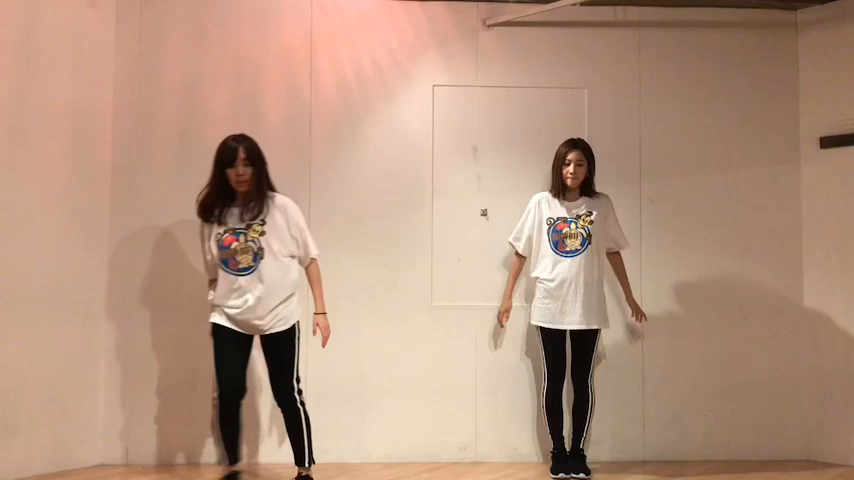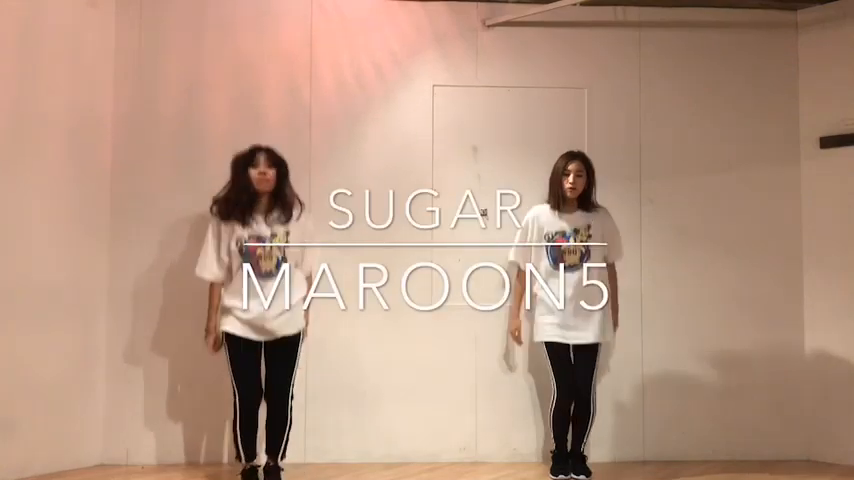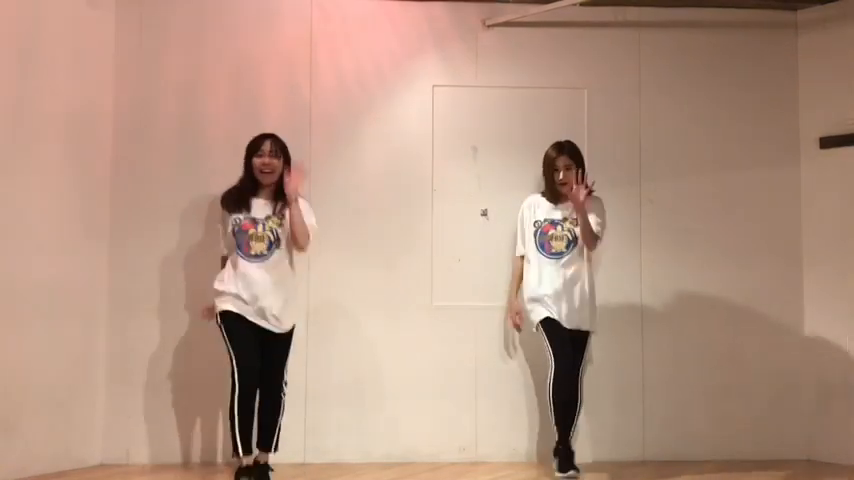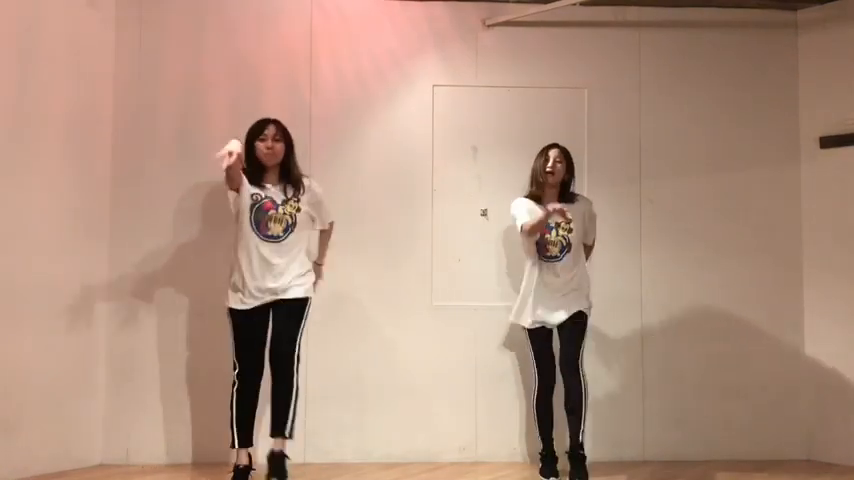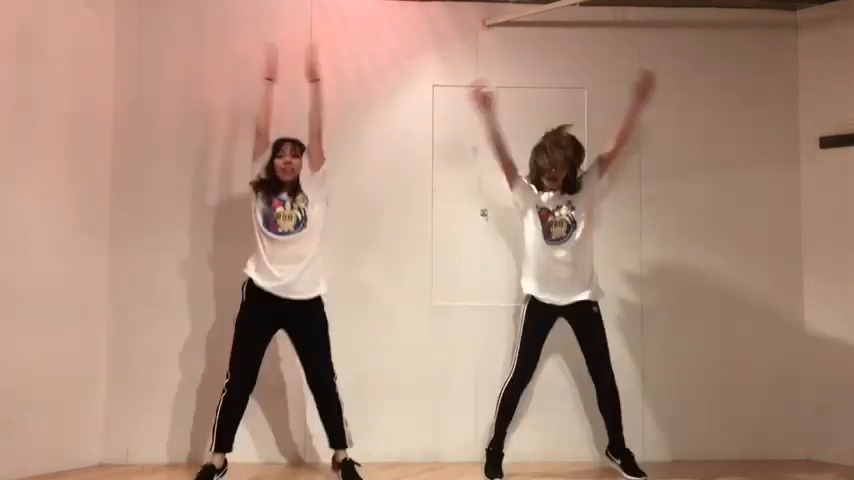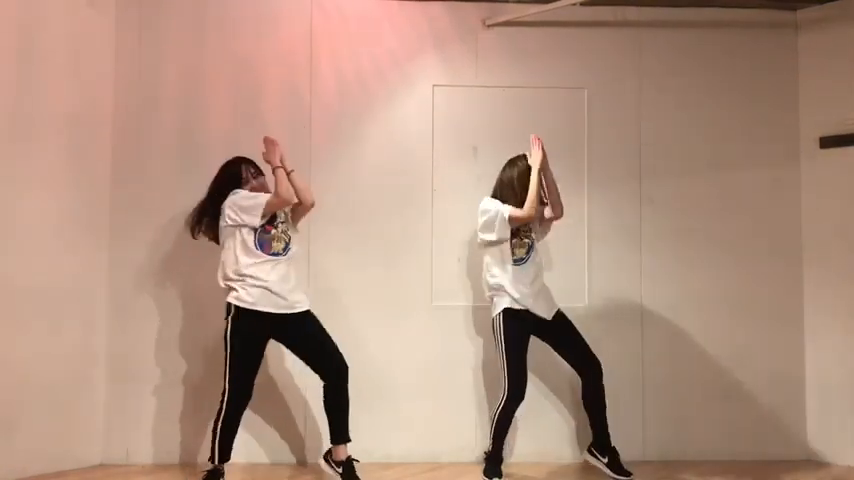
dt=0.7s
person 1, frame 1
left shoulder: (280, 207)
right shoulder: (212, 213)
left elbow: (309, 259)
right elbow: (213, 272)
left wrist: (320, 310)
right wrist: (218, 307)
left hip: (278, 316)
right hip: (228, 318)
left knee: (288, 395)
right knee: (228, 394)
person 1, frame 2
left shoulder: (295, 214)
right shoulder: (225, 216)
left elbow: (306, 270)
right elbow: (216, 275)
left wrist: (304, 311)
right wrist: (213, 323)
left hip: (286, 324)
right hip: (240, 324)
left knee: (280, 396)
right knee: (247, 398)
person 1, frame 3
left shoulder: (294, 205)
right shoulder: (233, 203)
left elbow: (302, 243)
left wrist: (293, 196)
right wrist: (217, 295)
left hip: (277, 309)
right hip: (236, 305)
left knee: (273, 386)
right knee: (245, 376)
person 1, frame 4
left shoulder: (306, 189)
right shoulder: (244, 183)
left elbow: (325, 224)
right elbow: (231, 180)
left wrist: (319, 261)
right wrist: (235, 158)
left hip: (292, 289)
right hip: (246, 293)
left knee: (284, 355)
right knee: (246, 372)
left ankle: (278, 449)
person 1, frame 5
left shoulder: (313, 188)
right shoulder: (262, 189)
left elbow: (316, 134)
right elbow: (261, 133)
left wrist: (315, 82)
right wrist: (269, 81)
left hip: (305, 299)
right hip: (260, 295)
left knee: (323, 380)
right knee: (239, 381)
person 1, frame 6
left shoulder: (279, 215)
right shoulder: (234, 204)
left elbow: (307, 201)
right elbow: (285, 197)
left wrist: (282, 163)
right wrist: (276, 163)
left hip: (292, 307)
right hip: (248, 309)
left knee: (337, 370)
right knee: (237, 392)
person 2, frame 1
left shoulder: (601, 204)
right shoulder: (540, 203)
left elbow: (613, 253)
right elbow: (521, 252)
left wrist: (630, 299)
right wrist: (507, 296)
left hip: (588, 307)
right hip: (549, 307)
left knee: (582, 381)
right knee: (554, 380)
left ankle: (577, 452)
right ankle: (558, 452)
person 2, frame 2
left shoulder: (600, 216)
right shoulder: (537, 216)
left elbow: (609, 264)
right elbow: (523, 267)
left wrist: (614, 308)
right wrist: (515, 314)
left hip: (589, 319)
right hip: (551, 320)
left knee: (585, 391)
right knee: (564, 390)
person 2, frame 3
left shoulder: (591, 204)
right shoulder: (531, 206)
left elbow: (592, 244)
right elbow: (522, 255)
left wrist: (580, 208)
right wrist: (514, 298)
left hip: (578, 304)
right hip: (542, 301)
left knee: (572, 376)
right knee: (560, 366)
left ankle: (563, 449)
right ankle: (564, 442)
person 2, frame 4
left shoulder: (582, 206)
right shoulder: (523, 206)
right elbow: (528, 231)
right wrist: (548, 214)
left hip: (573, 302)
right hip: (536, 305)
left knee: (571, 368)
right knee: (544, 379)
left ankle: (576, 449)
right ankle: (547, 453)
person 2, frame 5
left shoulder: (584, 187)
right shoulder: (527, 195)
left elbow: (613, 150)
right elbow: (505, 160)
left wrist: (637, 105)
right wrist: (488, 115)
left hip: (582, 295)
right hip: (541, 296)
left knee: (603, 375)
right knee: (521, 375)
person 2, frame 6
left shoulder: (531, 221)
right shoulder: (490, 209)
left elbow: (556, 211)
right elbow: (529, 212)
left wrist: (543, 164)
right wrist: (534, 166)
left hip: (542, 304)
right hip: (510, 308)
left knee: (592, 368)
right knee: (515, 389)
left ankle: (601, 447)
